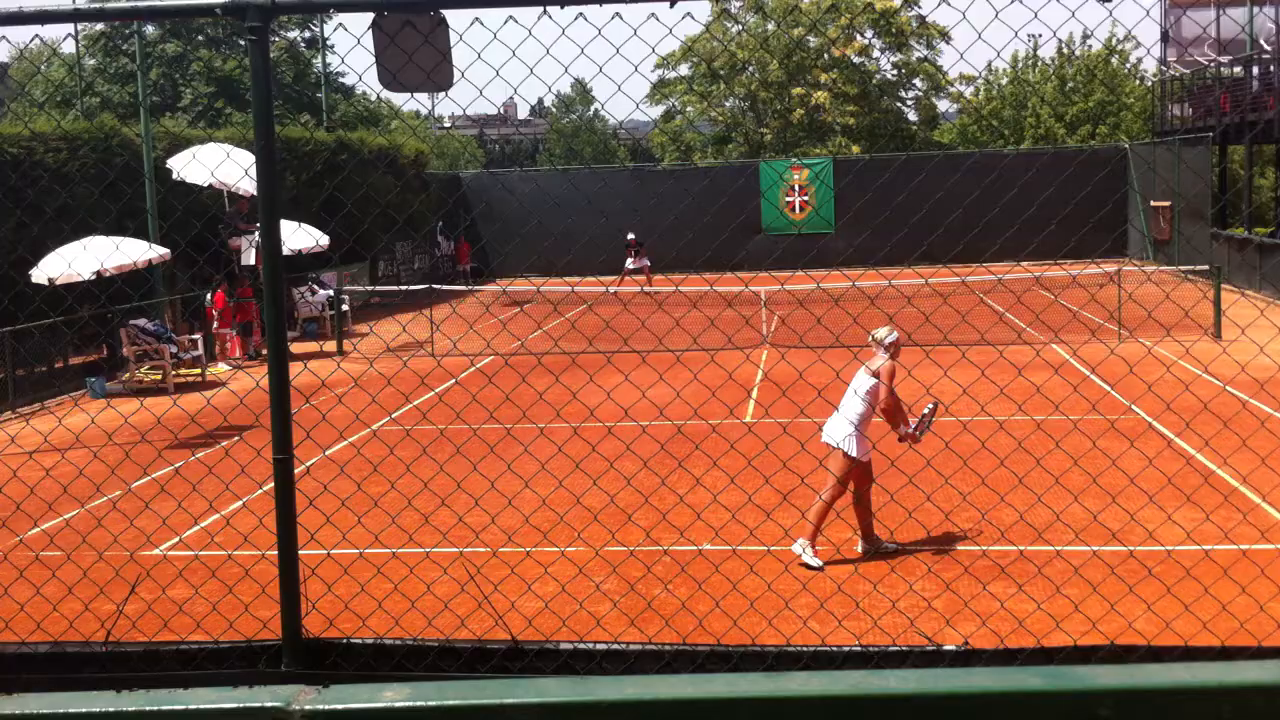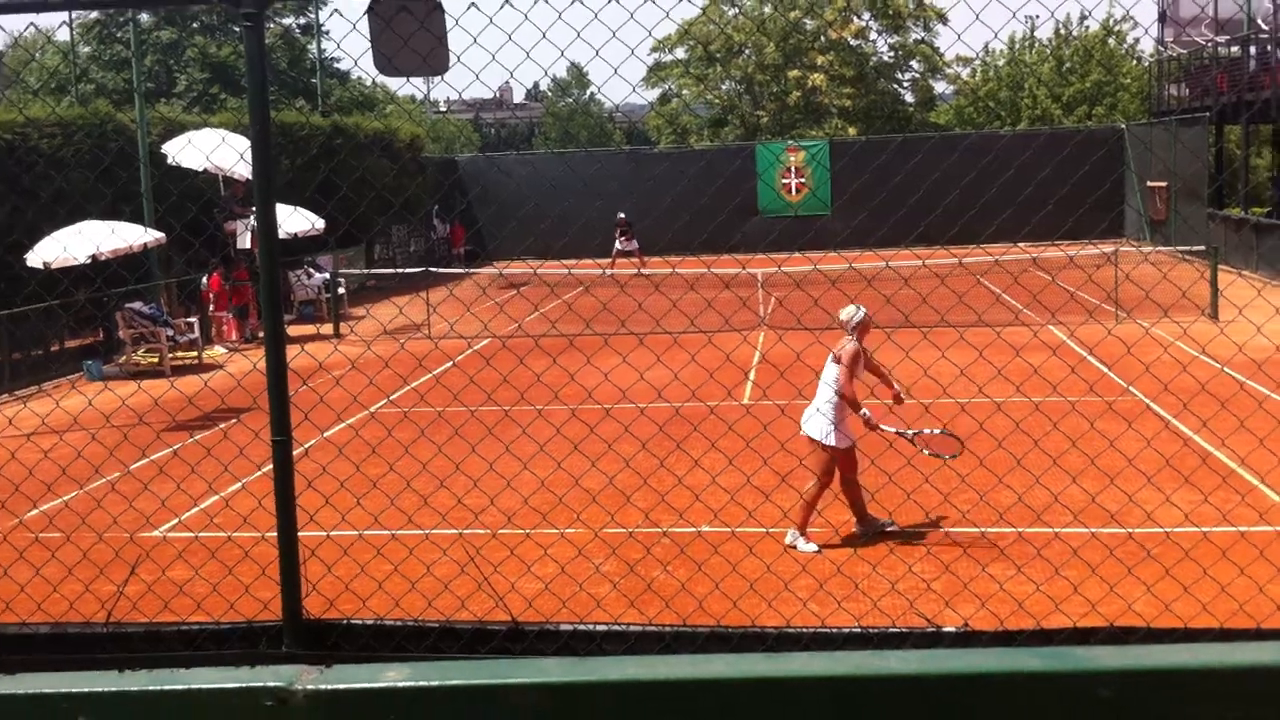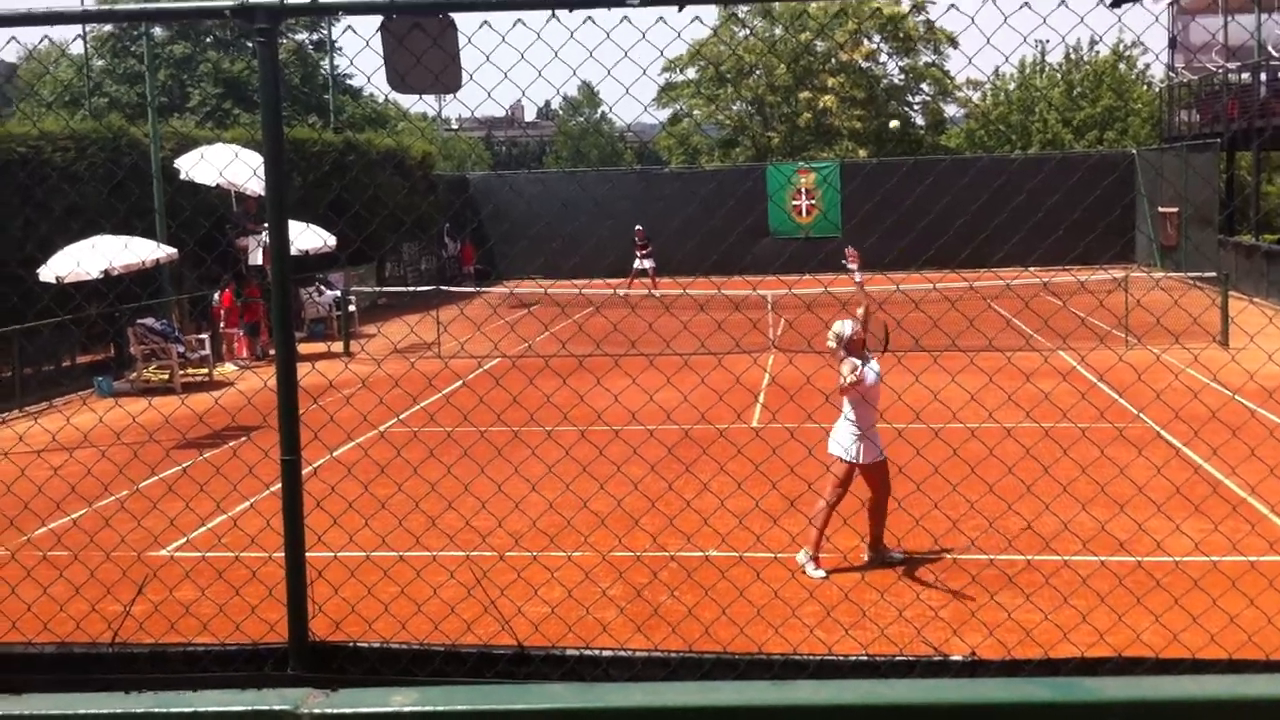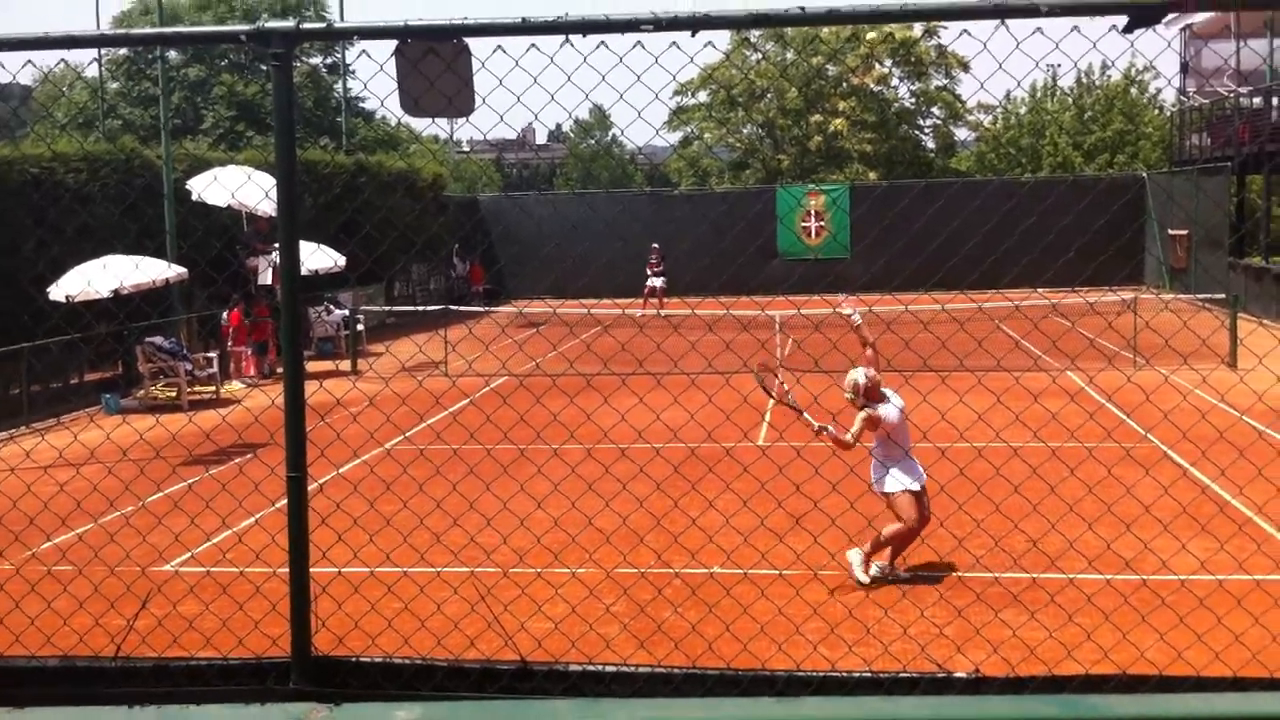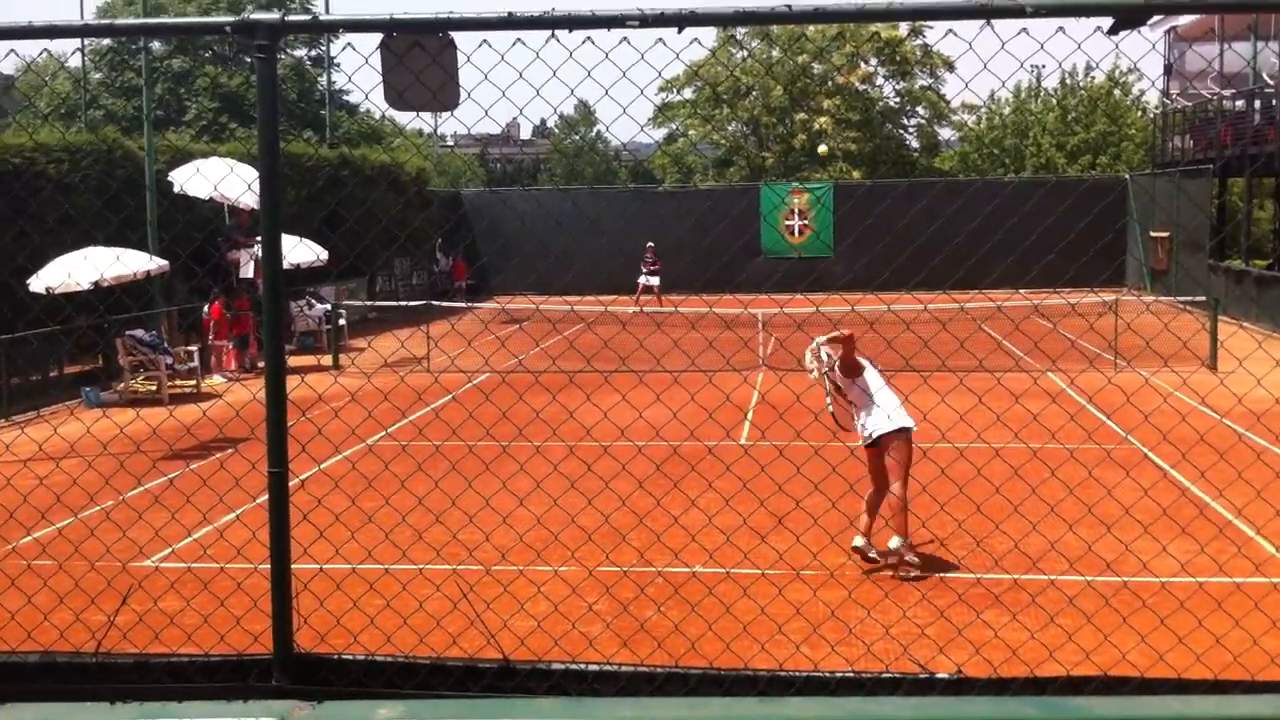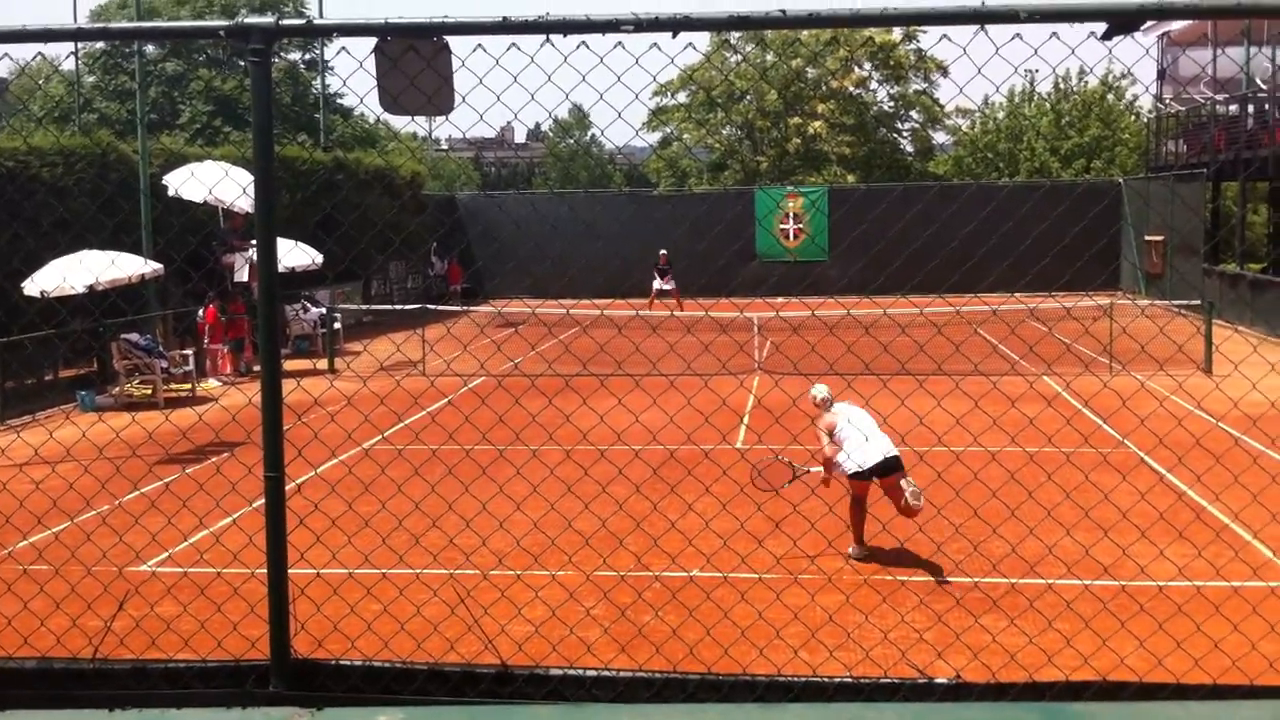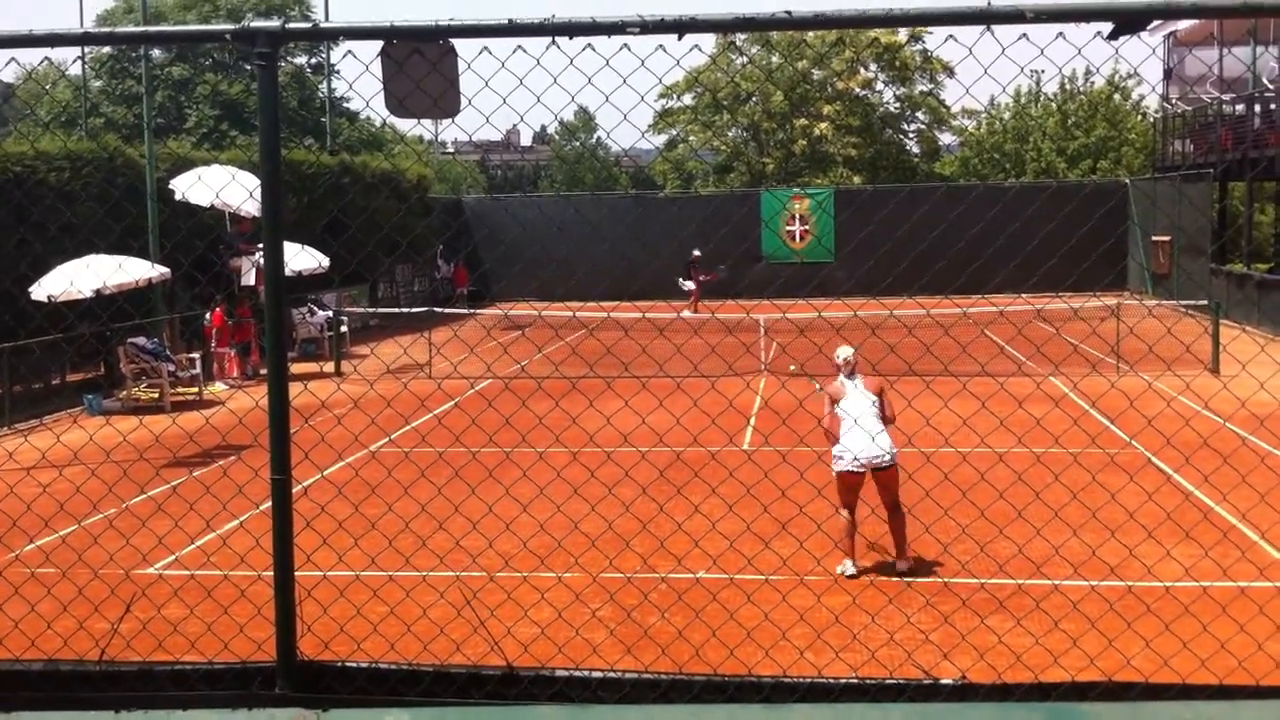
dt=0.4s
person 1, frame 1
left shoulder: (878, 364)
right shoulder: (887, 365)
left elbow: (892, 400)
right elbow: (884, 404)
left wrist: (906, 428)
right wrist: (901, 430)
left hip: (851, 432)
right hip: (845, 433)
left knee: (864, 486)
right knee: (834, 490)
left ankle: (869, 540)
right ankle: (806, 544)
person 1, frame 2
left shoulder: (858, 348)
right shoulder: (850, 347)
left elbow: (874, 367)
right elbow: (845, 387)
left wrist: (893, 387)
right wrist: (864, 414)
left hip: (838, 421)
right hip: (825, 421)
left knee: (850, 473)
right knee: (823, 478)
left ankle: (864, 521)
right ankle: (797, 533)
person 1, frame 3
left shoulder: (862, 353)
right shoulder: (851, 365)
left elbow: (863, 308)
right elbow: (843, 389)
left wrist: (857, 274)
right wrist: (849, 381)
left hip: (868, 437)
right hip: (850, 439)
left knee: (881, 492)
right knee: (834, 495)
left ankle: (876, 549)
right ankle: (809, 554)
person 1, frame 4
left shoulder: (878, 389)
right shoulder: (869, 415)
left elbow: (870, 346)
right elbow: (848, 441)
left wrist: (855, 318)
right wrist: (830, 432)
left hip: (906, 465)
right hip: (891, 471)
left knee: (921, 518)
right knee: (911, 522)
left ankle: (887, 565)
right ankle: (862, 554)
person 1, frame 5
left shoulder: (836, 376)
right shoulder: (847, 364)
right elbow: (848, 337)
right wrist: (825, 340)
left hip: (871, 428)
right hip: (891, 422)
left knee: (879, 486)
right knee: (898, 484)
left ankle: (862, 538)
right ankle: (900, 541)
person 1, frame 6
left shoulder: (823, 423)
right shoulder: (850, 405)
left elbow: (828, 455)
left wrist: (827, 474)
left hip: (857, 460)
right hip: (886, 452)
left knee: (858, 498)
right knee: (907, 509)
left ankle: (858, 547)
right ankle: (906, 491)
person 1, frame 7
left shoulder: (832, 390)
right shoulder: (876, 384)
left elbow: (828, 426)
right elbow: (890, 418)
left wrist: (836, 446)
left hip: (850, 453)
right hip: (881, 449)
left knee: (848, 508)
right knee: (892, 504)
left ankle: (849, 561)
right ankle: (902, 559)
